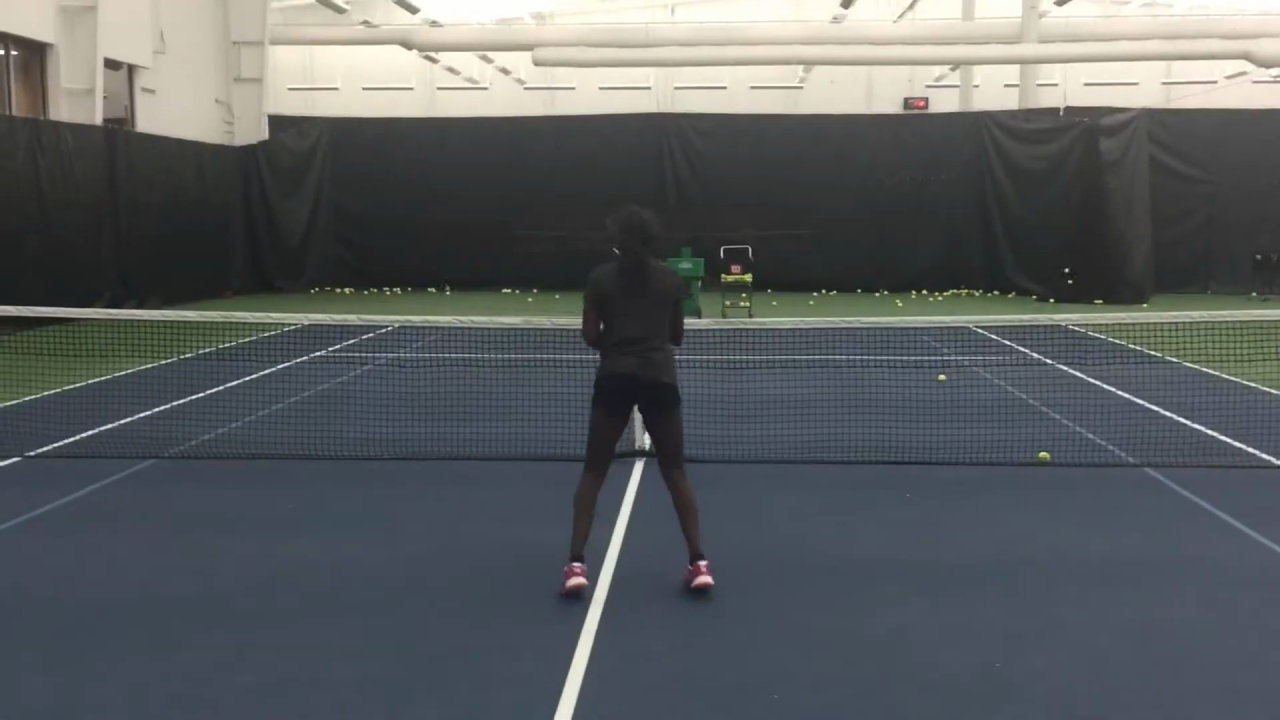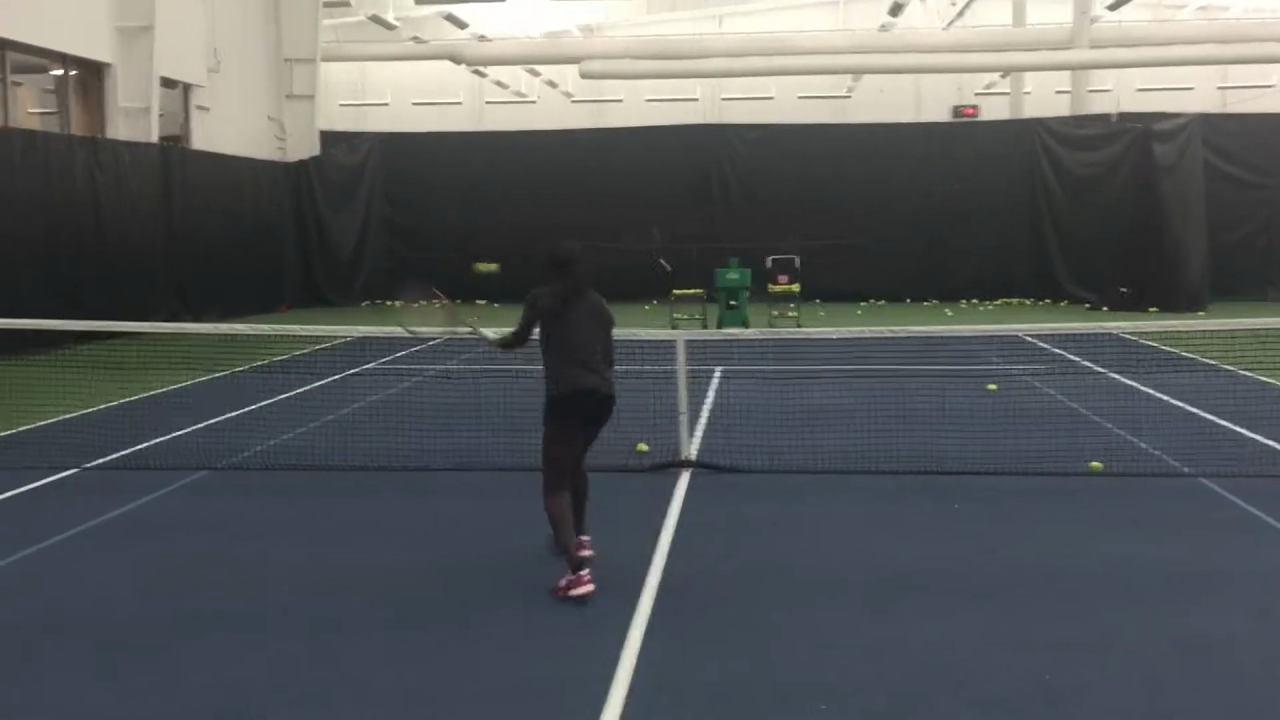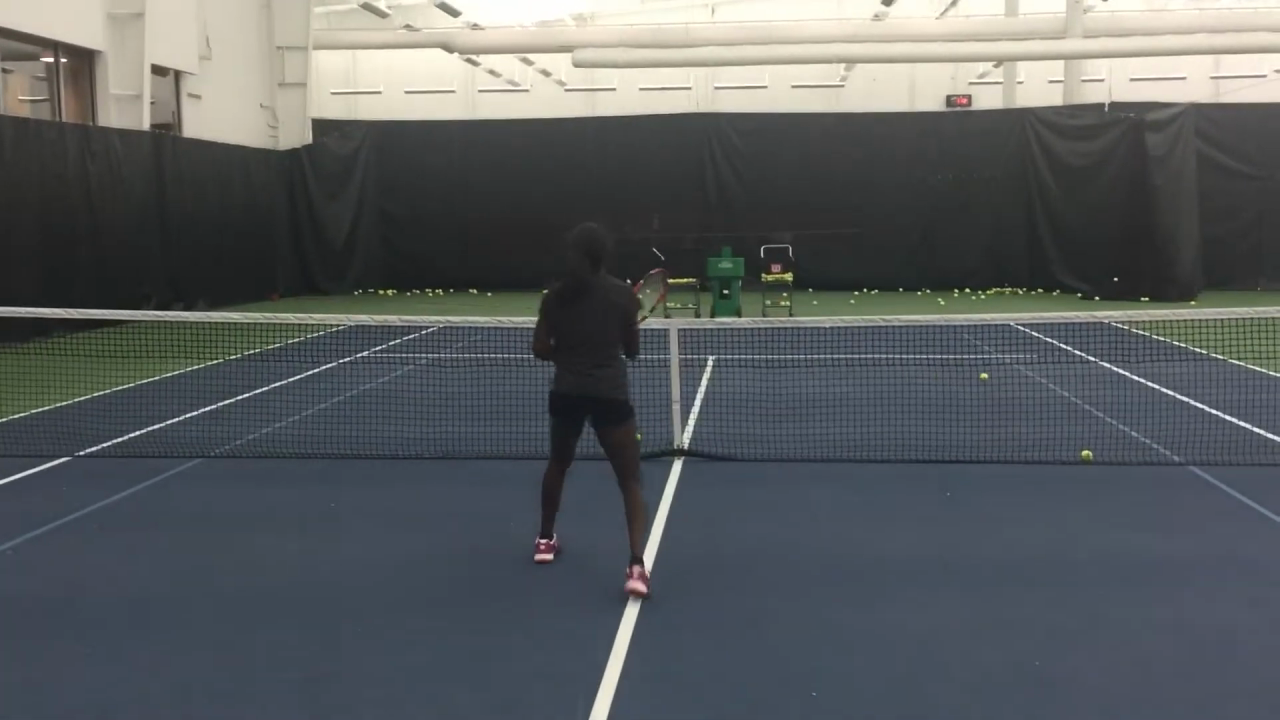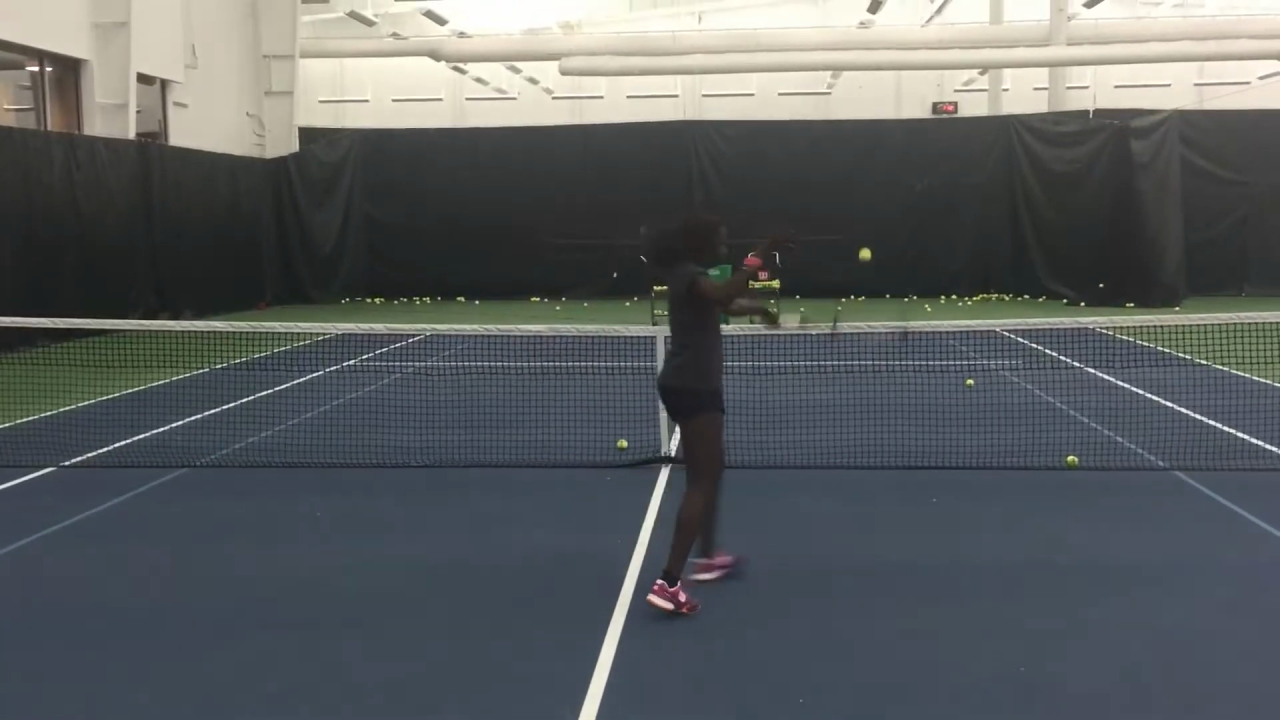
dt=1s
person 1, frame 1
left shoulder: (601, 278)
right shoulder: (670, 281)
left elbow: (590, 337)
right elbow: (676, 336)
left hip: (615, 378)
right hip: (659, 378)
left knee: (593, 471)
right knee: (675, 473)
left ankle: (576, 563)
right ankle: (698, 563)
person 1, frame 2
left shoulder: (543, 298)
right shoulder: (598, 303)
left elbow: (518, 339)
left wrist: (495, 341)
left hip: (568, 394)
right hip: (602, 395)
left knee: (554, 487)
right knee: (574, 462)
left ankle: (579, 571)
right ankle: (580, 539)
person 1, frame 3
left shoulder: (556, 294)
right shoulder: (623, 294)
left elbow: (540, 350)
right elbow: (633, 351)
left hip: (566, 393)
right hip: (610, 395)
left knee: (558, 463)
right knee: (631, 480)
left ankle: (546, 539)
right ankle: (636, 566)
person 1, frame 4
left shoulder: (688, 276)
right shoulder: (690, 276)
left elbow: (722, 304)
right elbow: (723, 297)
left wrist: (756, 308)
right wrist: (754, 262)
left hip: (685, 386)
right hip: (693, 390)
left knee: (704, 474)
right knee: (704, 483)
left ankle: (706, 557)
right ankle: (666, 584)
